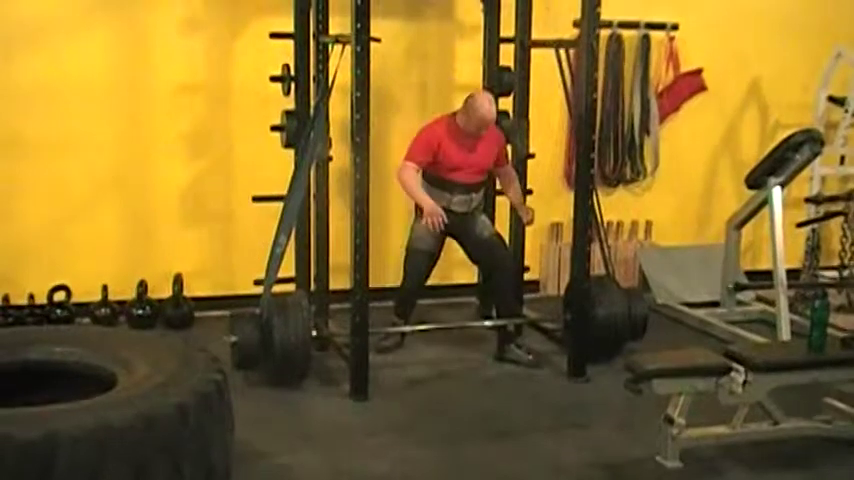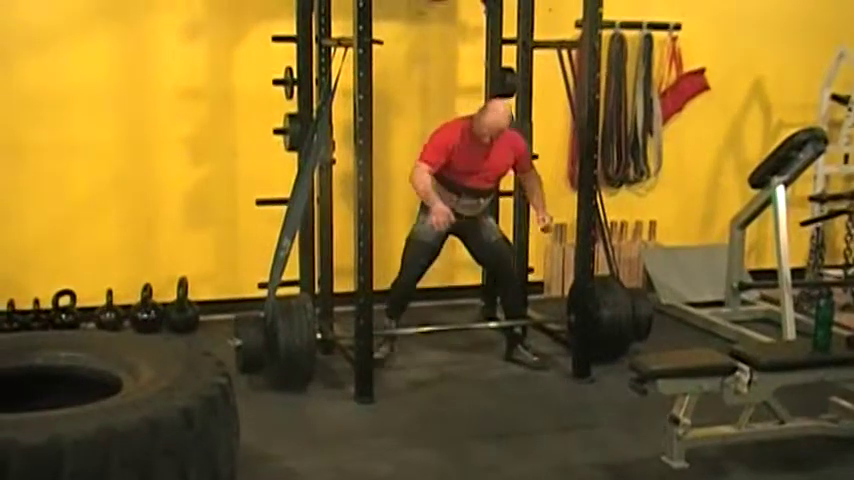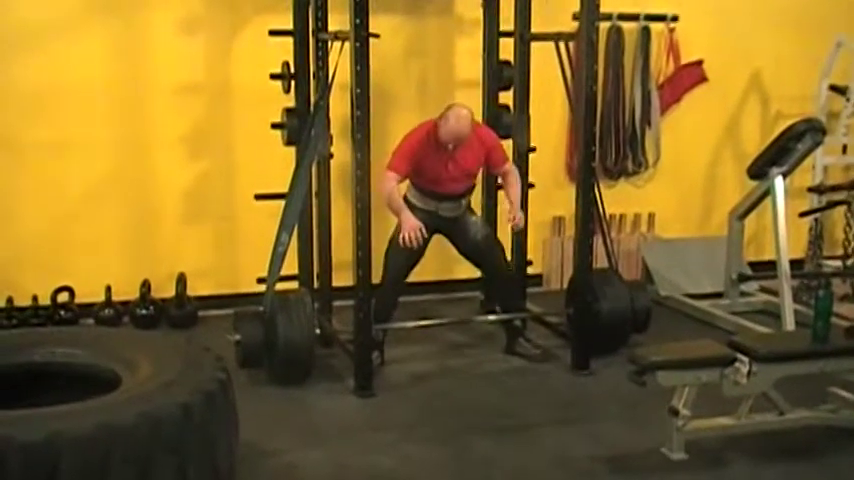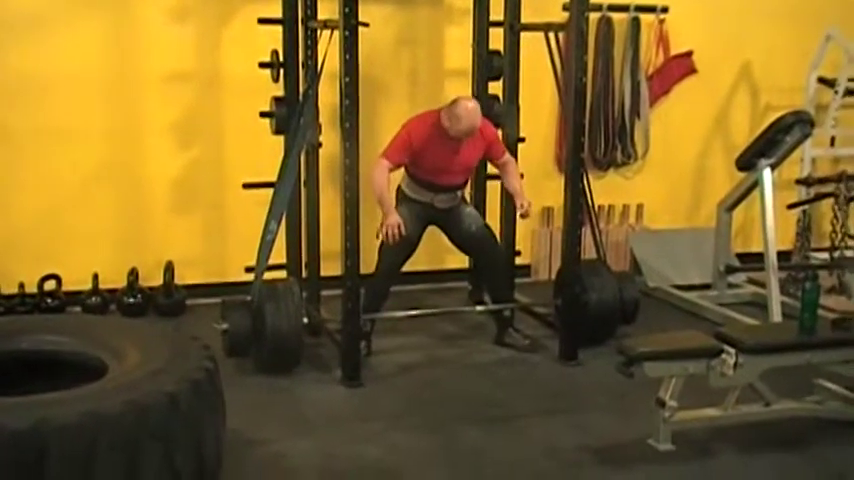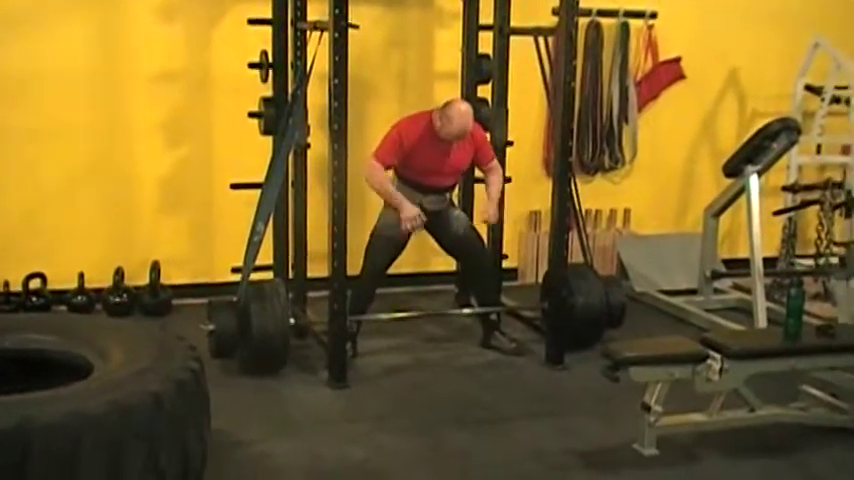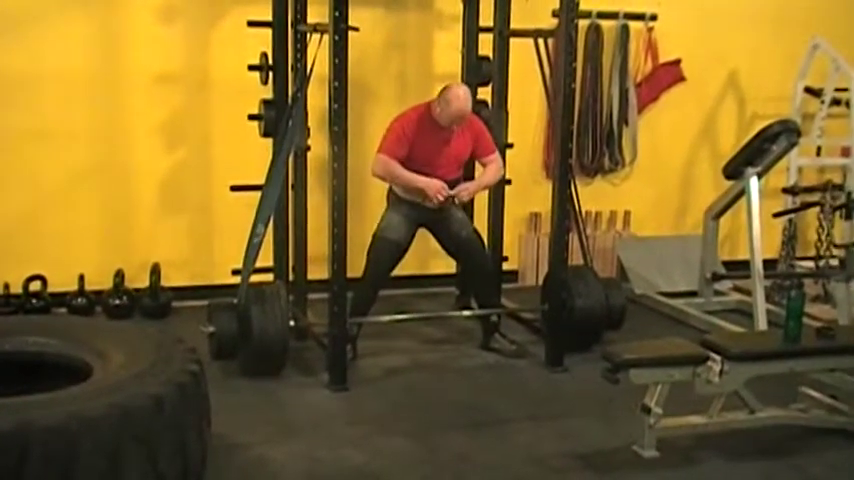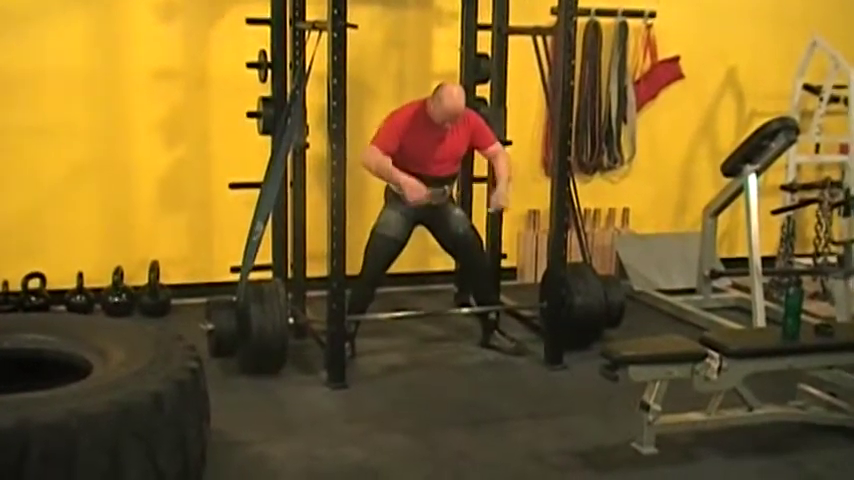
dt=0.5s
person 1, frame 1
left shoulder: (495, 136)
right shoulder: (434, 133)
left elbow: (505, 172)
right elbow: (406, 172)
left wrist: (519, 205)
right wrist: (428, 205)
left hip: (471, 212)
right hip: (433, 212)
left knee: (505, 268)
right knee: (414, 275)
left ankle: (508, 341)
right ankle: (397, 329)
person 1, frame 2
left shoulder: (515, 142)
right shoulder: (450, 133)
left elbow: (529, 176)
right elbow: (419, 173)
left wrist: (540, 209)
right wrist: (435, 204)
left hip: (477, 214)
right hip: (440, 210)
left knee: (510, 271)
right knee: (410, 270)
left ankle: (516, 342)
right ankle: (386, 334)
person 1, frame 3
left shoulder: (484, 138)
right shoulder: (417, 139)
left elbow: (508, 171)
right elbow: (388, 182)
left wrist: (515, 205)
right wrist: (405, 216)
left hip: (459, 211)
right hip: (420, 210)
left knee: (498, 264)
right knee: (394, 270)
left ankle: (516, 335)
right ankle: (376, 342)
person 1, frame 4
left shoulder: (484, 131)
right shoulder: (417, 129)
left elbow: (506, 162)
right elbow: (381, 169)
left wrist: (518, 194)
right wrist: (389, 211)
left hip: (454, 203)
right hip: (414, 201)
left knee: (494, 255)
right knee: (389, 261)
left ankle: (506, 326)
right ankle: (363, 332)
person 1, frame 5
left shoulder: (474, 134)
right shoulder: (408, 130)
left elbow: (493, 169)
right elbow: (373, 171)
left wrist: (491, 201)
right wrist: (402, 205)
left hip: (442, 205)
right hip: (405, 203)
left knee: (481, 259)
right knee: (375, 264)
left ankle: (492, 330)
right ankle: (349, 333)
person 1, frame 6
left shoulder: (473, 126)
right shoulder: (409, 122)
left elbow: (496, 165)
right elbow: (380, 166)
left wrist: (475, 185)
right wrist: (423, 182)
left hip: (447, 205)
right hip: (405, 203)
left knee: (481, 262)
right knee: (377, 267)
left ankle: (491, 331)
right ankle: (348, 335)
person 1, frame 7
left shoulder: (470, 121)
right shoulder: (404, 118)
left elbow: (498, 153)
right elbow: (372, 158)
left wrist: (501, 186)
right wrist: (404, 181)
left hip: (443, 201)
right hip: (403, 201)
left knee: (477, 259)
right knee: (374, 264)
left ankle: (491, 329)
right ankle: (347, 333)
